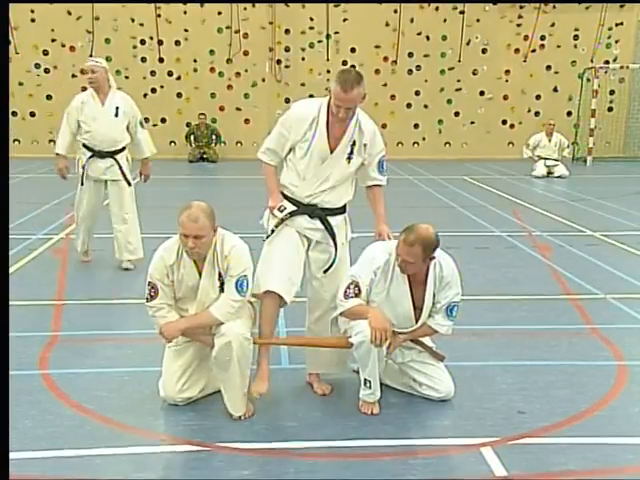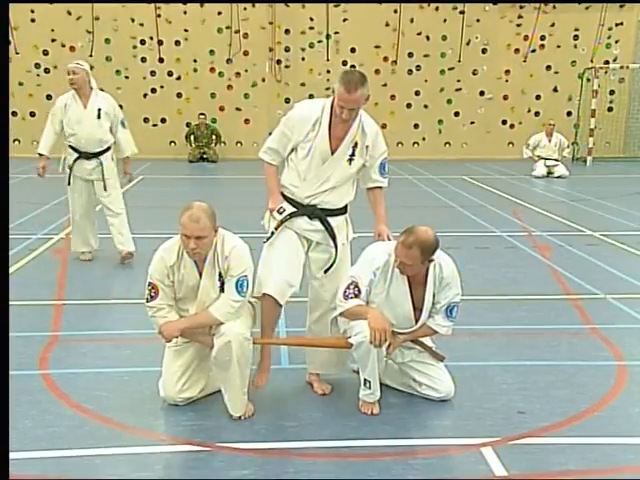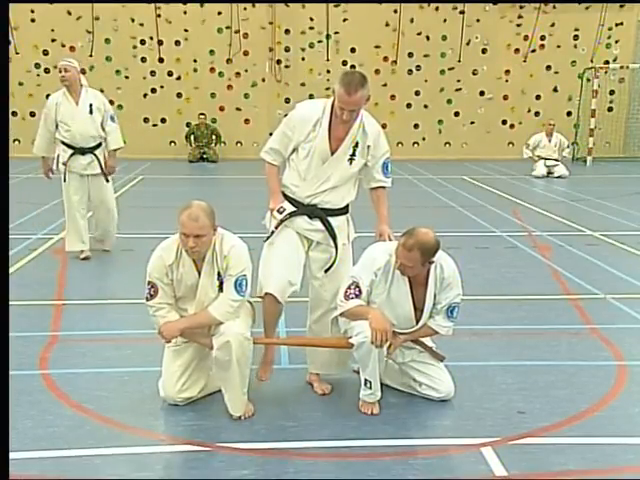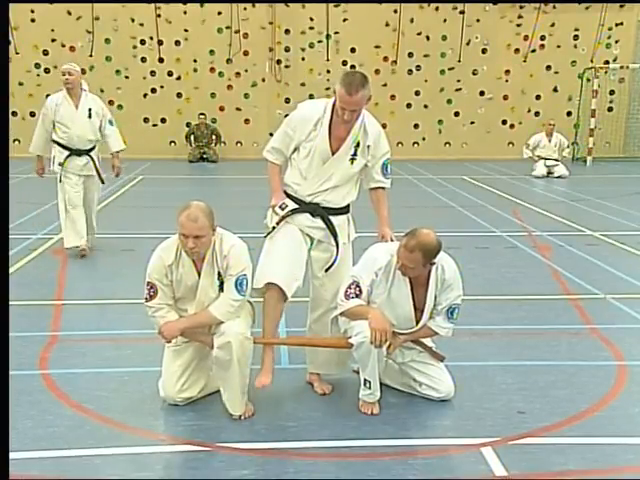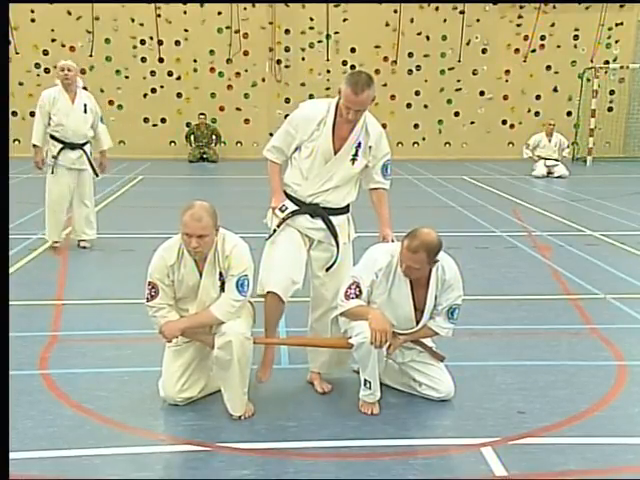
dt=0.3s
person 1, frame 1
left shoulder: (368, 132)
right shoulder: (301, 113)
left elbow: (373, 179)
right elbow: (268, 155)
left wrist: (380, 222)
right wrist: (275, 196)
left hip: (333, 223)
right hip: (291, 214)
left knee: (329, 299)
right knee: (275, 283)
left ankle: (317, 369)
right ankle: (263, 363)
person 1, frame 2
left shoulder: (370, 133)
right shoulder: (303, 113)
left elbow: (374, 180)
right elbow: (270, 154)
left wrist: (381, 222)
right wrist: (274, 196)
left hip: (332, 222)
right hip: (290, 213)
left knee: (328, 298)
right knee: (274, 284)
left ankle: (317, 370)
right ankle: (265, 356)
person 1, frame 3
left shoulder: (372, 133)
right shoulder: (304, 114)
left elbow: (377, 180)
right elbow: (272, 154)
left wrist: (382, 223)
right wrist: (275, 197)
left hip: (333, 222)
right hip: (291, 213)
left knee: (329, 298)
right knee: (275, 283)
left ankle: (317, 370)
right ankle: (268, 349)
person 1, frame 4
left shoulder: (373, 133)
right shoulder: (306, 114)
left elbow: (377, 181)
right elbow: (274, 154)
left wrist: (384, 224)
right wrist: (277, 194)
left hip: (335, 220)
right hip: (293, 210)
left knee: (330, 298)
right knee: (276, 279)
left ankle: (317, 369)
right ankle: (268, 356)
person 1, frame 5
left shoulder: (374, 134)
right shoulder: (309, 113)
left elbow: (377, 182)
right elbow: (274, 153)
left wrist: (385, 226)
right wrist: (277, 196)
left hip: (335, 220)
right hip: (293, 211)
left knee: (330, 297)
right knee: (277, 283)
left ankle: (318, 369)
right ankle: (268, 350)
person 2, frame 1
left shoulder: (235, 249)
right shoulder: (165, 256)
left elbow: (231, 305)
right elbow: (159, 309)
left wrist: (182, 324)
right wrist: (206, 340)
left hip: (228, 314)
right hip: (186, 327)
left knee: (234, 338)
right knee: (174, 394)
left ankle: (239, 399)
right ankle: (217, 367)
person 2, frame 2
left shoulder: (236, 250)
right shoulder: (165, 256)
left elbow: (231, 305)
right elbow: (159, 310)
left wrist: (182, 324)
right wrist: (207, 341)
left hip: (228, 315)
right hip: (186, 329)
left knee: (234, 337)
right knee: (174, 394)
left ankle: (239, 399)
right ankle: (218, 368)
person 2, frame 3
left shoulder: (234, 249)
right shoulder: (163, 255)
left elbow: (230, 305)
right elbow: (159, 309)
left wrist: (181, 324)
right wrist: (206, 342)
left hip: (227, 314)
right hip: (185, 327)
left knee: (233, 337)
right knee: (174, 395)
left ankle: (238, 399)
right ankle: (219, 369)
person 2, frame 4
left shoulder: (233, 249)
right shoulder: (163, 255)
left elbow: (230, 304)
right elbow: (158, 309)
left wrist: (181, 324)
right wrist: (207, 340)
left hip: (227, 314)
right hip: (186, 328)
left knee: (234, 336)
right knee: (173, 394)
left ankle: (238, 398)
right ankle: (220, 368)
person 2, frame 5
left shoulder: (236, 249)
right shoulder: (165, 256)
left elbow: (231, 305)
right elbow: (159, 309)
left wrist: (182, 324)
right wrist: (208, 340)
left hip: (228, 315)
right hip: (186, 328)
left knee: (234, 336)
right knee: (173, 394)
left ankle: (239, 399)
right ankle: (221, 370)
person 3, frame 1
left shoulder: (124, 101)
right shoulder: (80, 101)
left elbow: (138, 130)
right elbow: (68, 129)
left wrist: (145, 161)
right wrist: (61, 157)
left hip: (117, 162)
right hip: (90, 162)
left knee: (124, 211)
right knee: (85, 209)
left ankle: (128, 255)
right ankle: (84, 246)
person 3, frame 2
left shoulder: (106, 101)
right shoulder: (63, 103)
left elbow: (121, 131)
right elbow: (52, 131)
left wrist: (126, 161)
right wrist: (43, 158)
left hip: (103, 162)
right hip: (76, 162)
left knee: (114, 206)
right knee: (80, 209)
left ankle: (125, 247)
right ankle: (85, 247)
person 3, frame 3
left shoulder: (96, 97)
right shoulder: (54, 101)
left elbow: (111, 126)
right elbow: (47, 131)
left wrist: (112, 156)
right wrist: (45, 159)
left hip: (96, 157)
right hip: (71, 159)
left knee: (105, 203)
right knee: (75, 205)
left ankle: (104, 239)
right ankle: (81, 245)
person 3, frame 4
left shoulder: (95, 102)
right shoulder: (53, 101)
left elbow: (109, 129)
right elbow: (43, 131)
left wrist: (115, 157)
right wrist: (39, 159)
left hip: (89, 159)
right hip: (65, 159)
left knee: (90, 202)
right knee: (71, 202)
left ankle: (86, 238)
right ankle: (78, 242)
person 3, frame 5
left shoulder: (88, 98)
right shoulder: (49, 95)
left elbow: (99, 126)
right elbow: (40, 124)
left wrist: (103, 154)
right wrist: (38, 151)
left hip: (82, 153)
right hip: (59, 153)
left knee: (85, 197)
right knee: (58, 196)
left ankle: (83, 235)
right ankle: (55, 236)
person 4, frame 1
left shoulder: (446, 269)
right shoulder: (376, 255)
left elbow: (442, 320)
right elbow: (345, 303)
left wrist: (403, 337)
right wrist: (372, 313)
left hip: (412, 338)
right hip: (372, 326)
left knee: (443, 391)
right knee: (367, 334)
left ankle: (376, 369)
right ankle: (369, 393)
person 4, frame 2
left shoulder: (446, 270)
right shoulder: (377, 256)
left elbow: (441, 321)
right elbow: (345, 304)
left wrist: (402, 337)
right wrist: (372, 313)
left hip: (411, 339)
right hip: (371, 325)
left knee: (443, 390)
right knee: (368, 335)
left ankle: (376, 370)
right ankle: (369, 394)
person 4, frame 3
left shoulder: (447, 270)
right shoulder: (377, 255)
left elbow: (442, 321)
right elbow: (346, 304)
left wrist: (403, 338)
right wrist: (373, 313)
left hip: (412, 339)
right hip: (371, 324)
left knee: (443, 390)
right knee: (369, 335)
left ankle: (376, 370)
right ankle: (369, 394)
person 4, frame 4
left shoulder: (448, 271)
right shoulder: (379, 256)
left elbow: (442, 322)
right elbow: (345, 303)
left wrist: (403, 338)
right wrist: (373, 313)
left hip: (412, 339)
right hip: (371, 324)
left knee: (443, 391)
right knee: (368, 335)
left ankle: (378, 370)
right ankle: (369, 394)
person 4, frame 5
left shoulder: (448, 272)
right shoulder: (379, 256)
left elbow: (442, 322)
right elbow: (346, 303)
left wrist: (403, 338)
right wrist: (373, 313)
left hip: (412, 339)
right hip: (371, 324)
left knee: (443, 390)
right knee: (368, 335)
left ankle: (377, 370)
right ankle: (369, 394)
